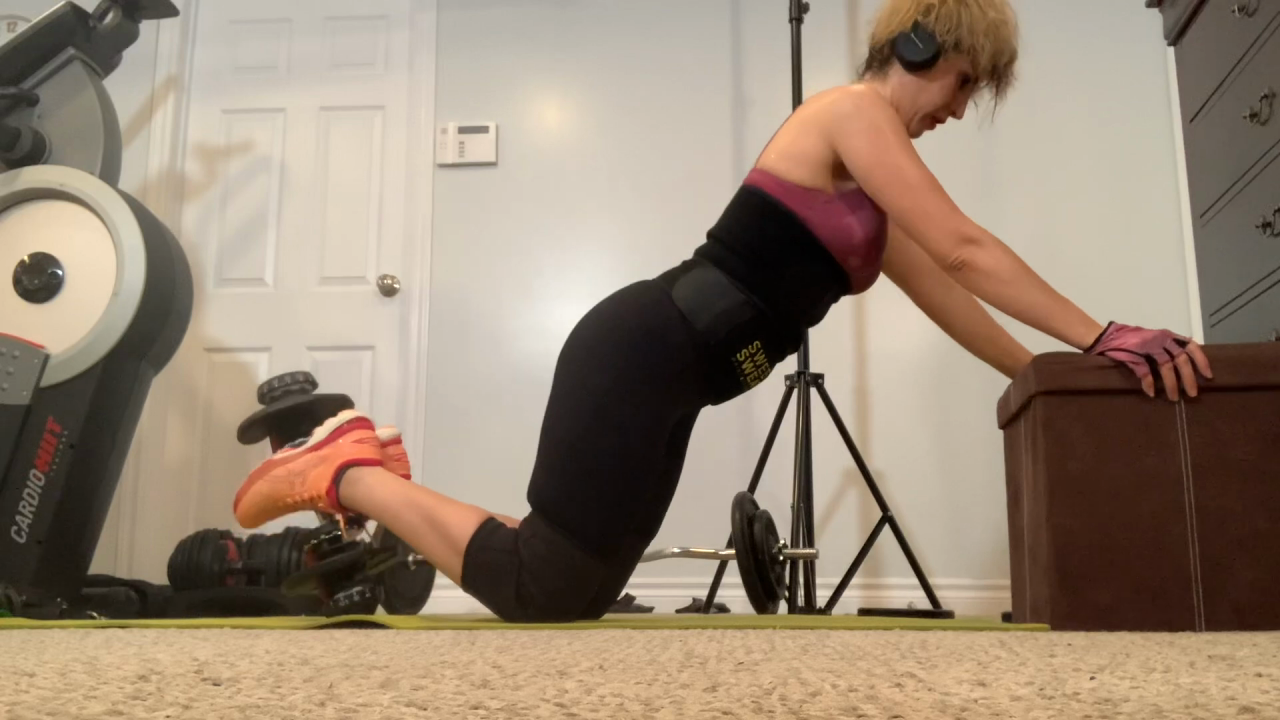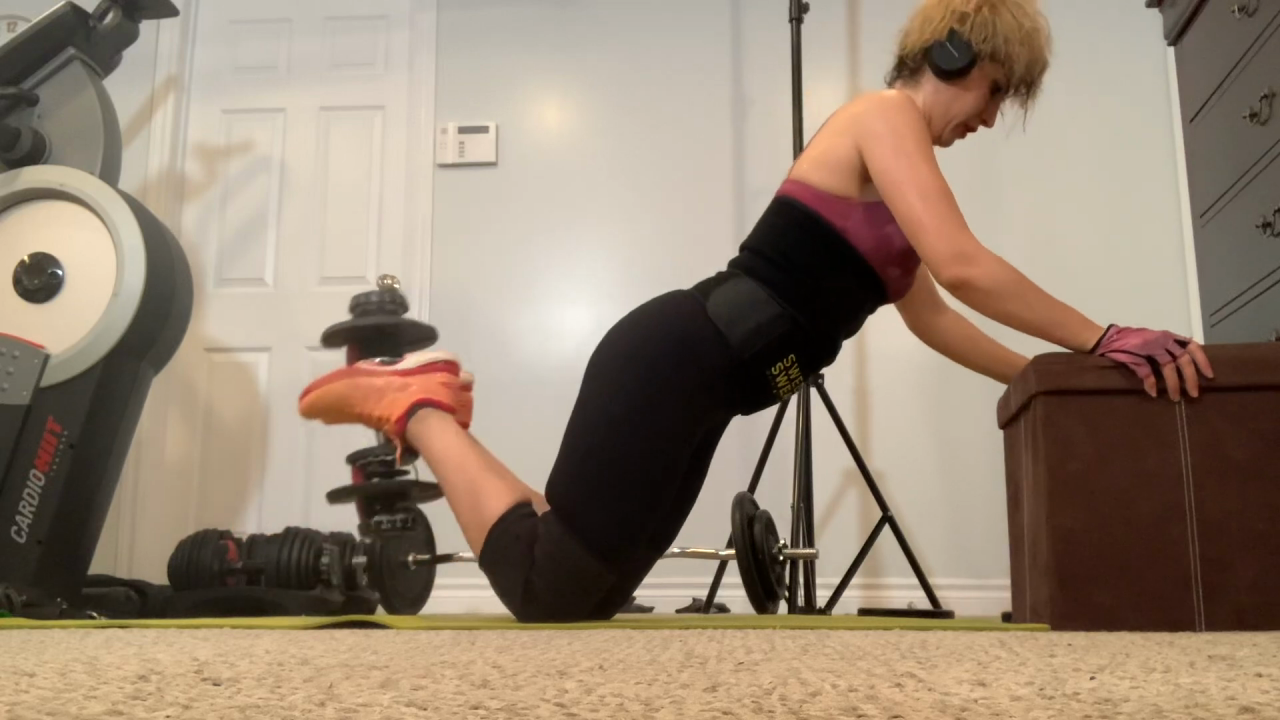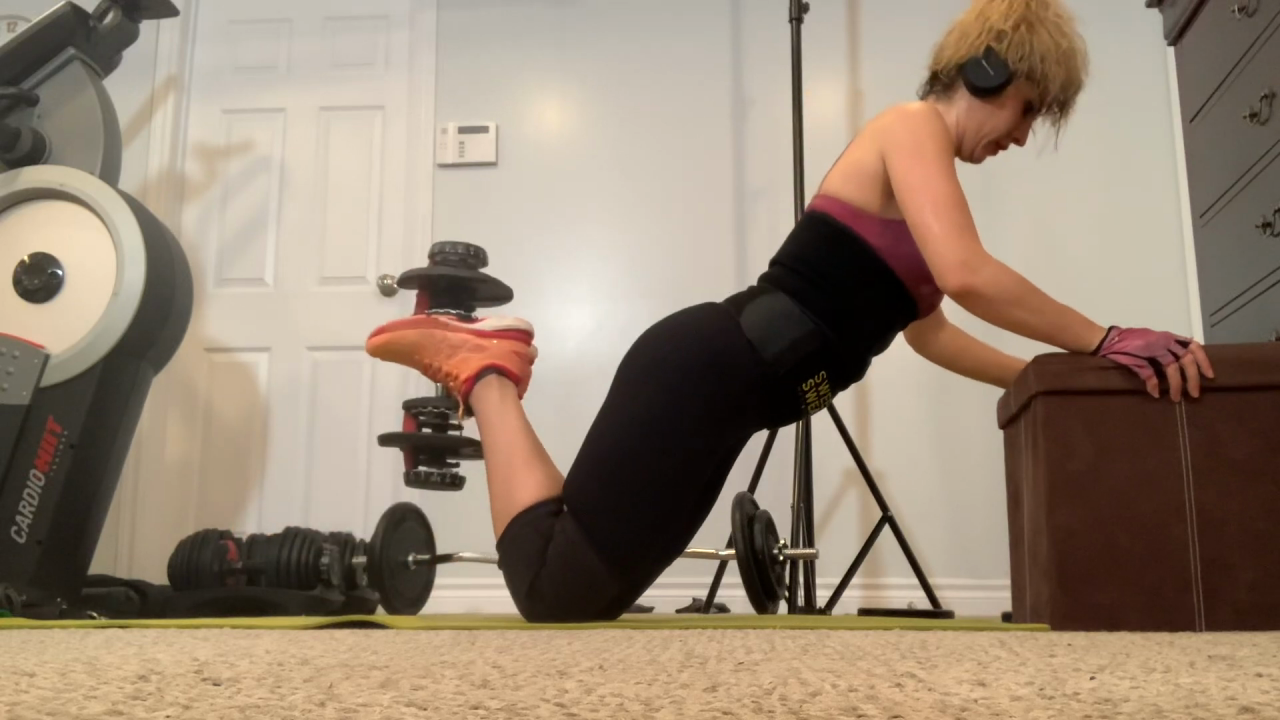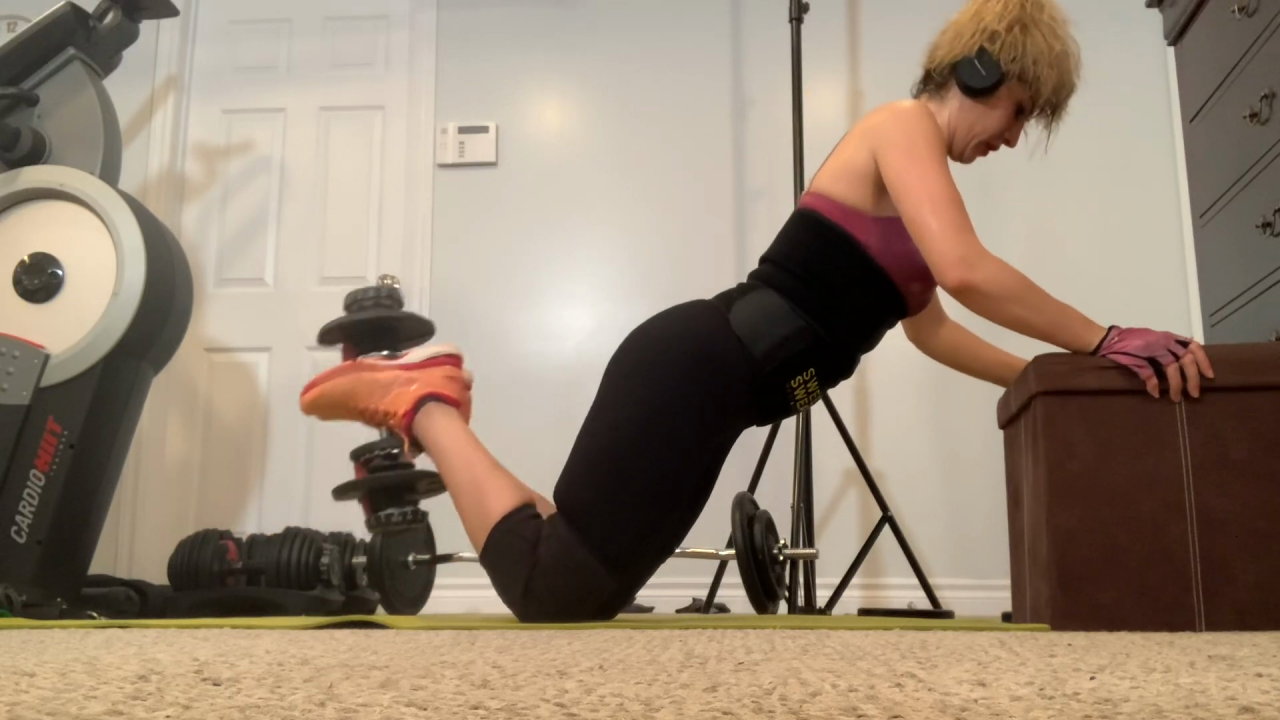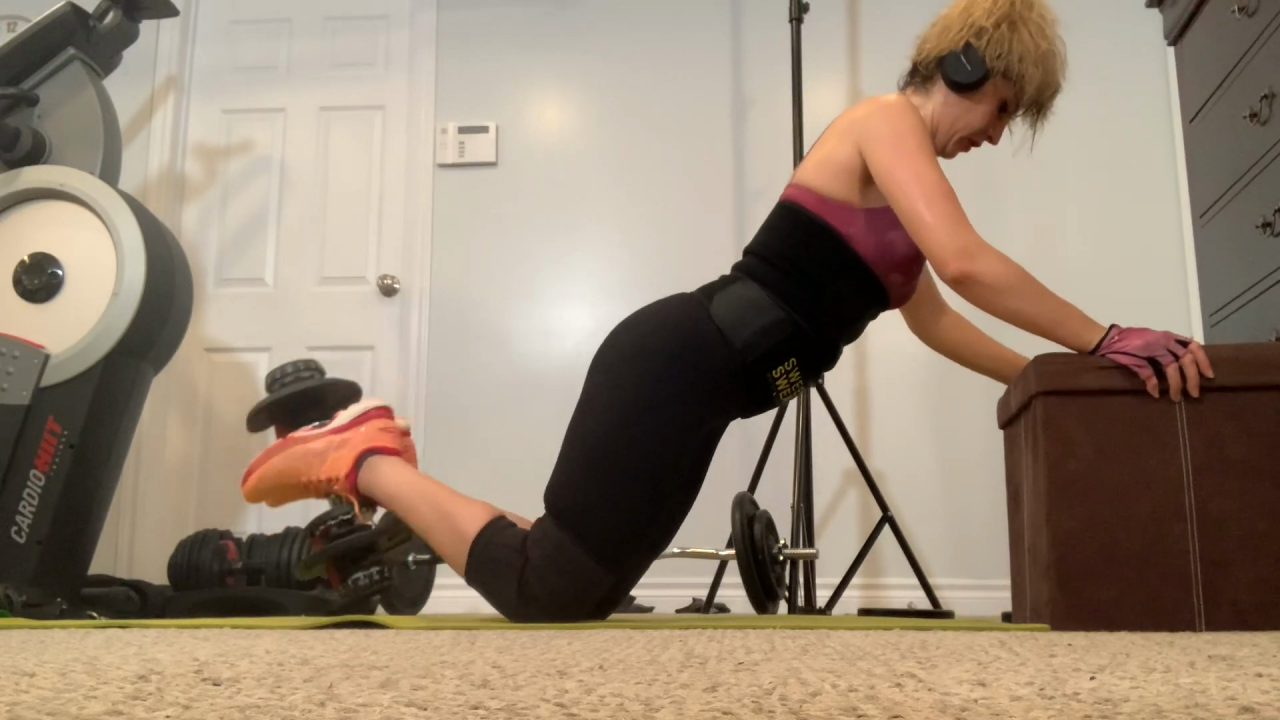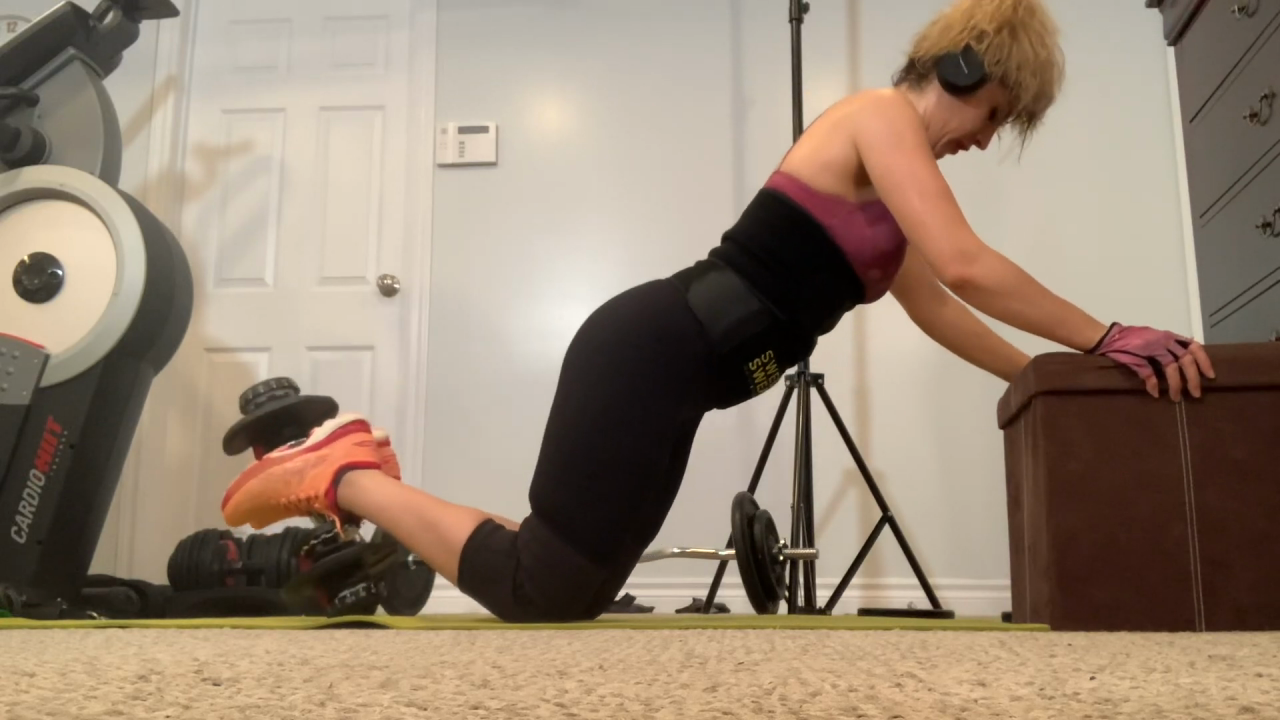
dt=0.5s
person 1, frame 1
left shoulder: (867, 183)
right shoulder: (852, 112)
left elbow: (938, 292)
right elbow: (962, 249)
right wrist: (1101, 336)
left hip: (664, 374)
right hip: (642, 353)
left knee: (574, 593)
right knee: (540, 596)
left ankle: (371, 473)
right ankle: (345, 470)
person 1, frame 2
left shoulder: (892, 166)
right shoulder: (883, 115)
left elbow: (930, 315)
right elbow: (963, 265)
right wrist: (1100, 339)
left hip: (693, 383)
right hip: (671, 364)
left knee: (585, 595)
right knee: (549, 592)
left ankle: (434, 417)
right ankle: (416, 406)
person 1, frame 3
left shoulder: (919, 170)
right shoulder: (911, 127)
left elbow: (928, 330)
right elbow: (967, 275)
right wrist: (1106, 341)
left hip: (721, 389)
right hip: (703, 373)
left knee: (593, 592)
right knee: (558, 594)
left ankle: (487, 373)
right ankle: (484, 371)
person 1, frame 4
left shoulder: (910, 175)
right shoulder: (902, 126)
left elbow: (931, 327)
right elbow: (967, 271)
right wrist: (1104, 342)
left hip: (710, 388)
right hip: (693, 375)
left knee: (584, 594)
right knee: (553, 592)
left ankle: (435, 409)
right ankle: (424, 401)
person 1, frame 5
left shoulder: (900, 176)
right shoulder: (886, 121)
left elbow: (933, 317)
right elbow: (965, 263)
right wrist: (1107, 341)
left hip: (693, 380)
right hip: (677, 365)
left knee: (578, 588)
right knee: (546, 594)
left ankle: (384, 469)
right ankle: (363, 460)
person 1, frame 6
left shoulder: (886, 172)
right shoulder: (879, 115)
left elbow: (936, 307)
right elbow: (966, 266)
right wrist: (1108, 338)
left hip: (670, 373)
right hip: (650, 356)
left knee: (569, 590)
right knee: (540, 592)
left ankle: (365, 484)
right ankle: (342, 476)
